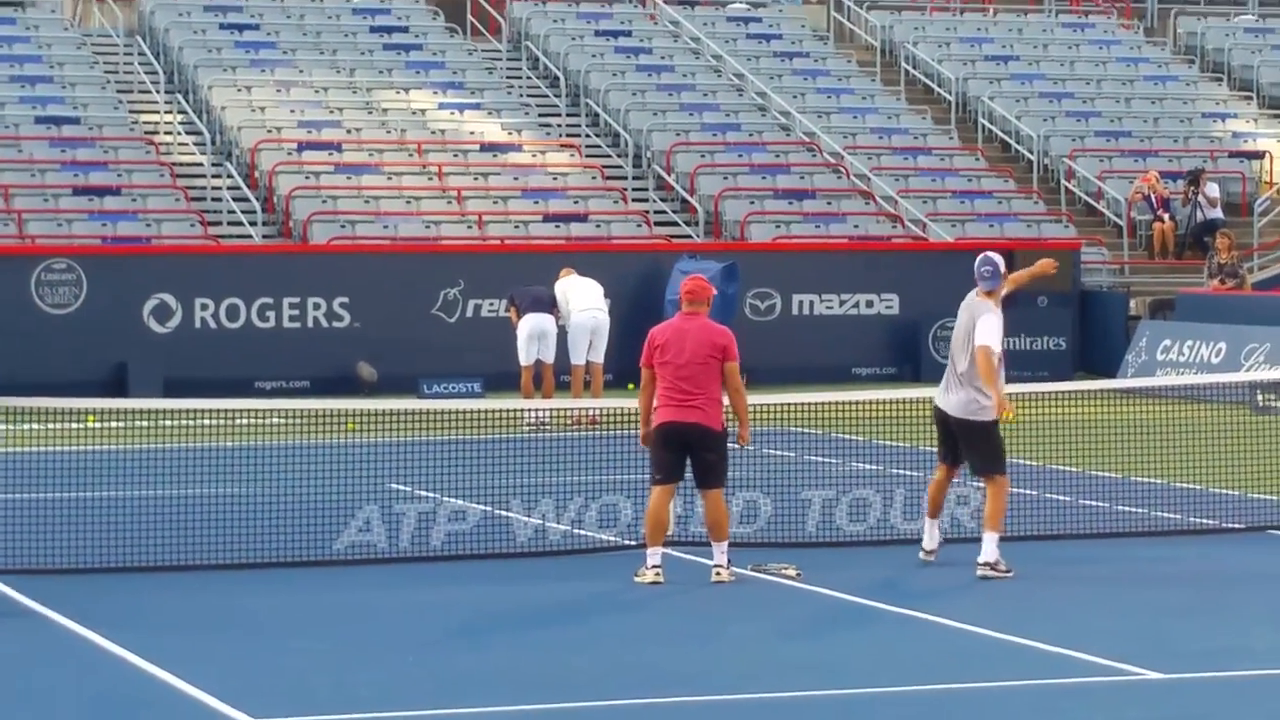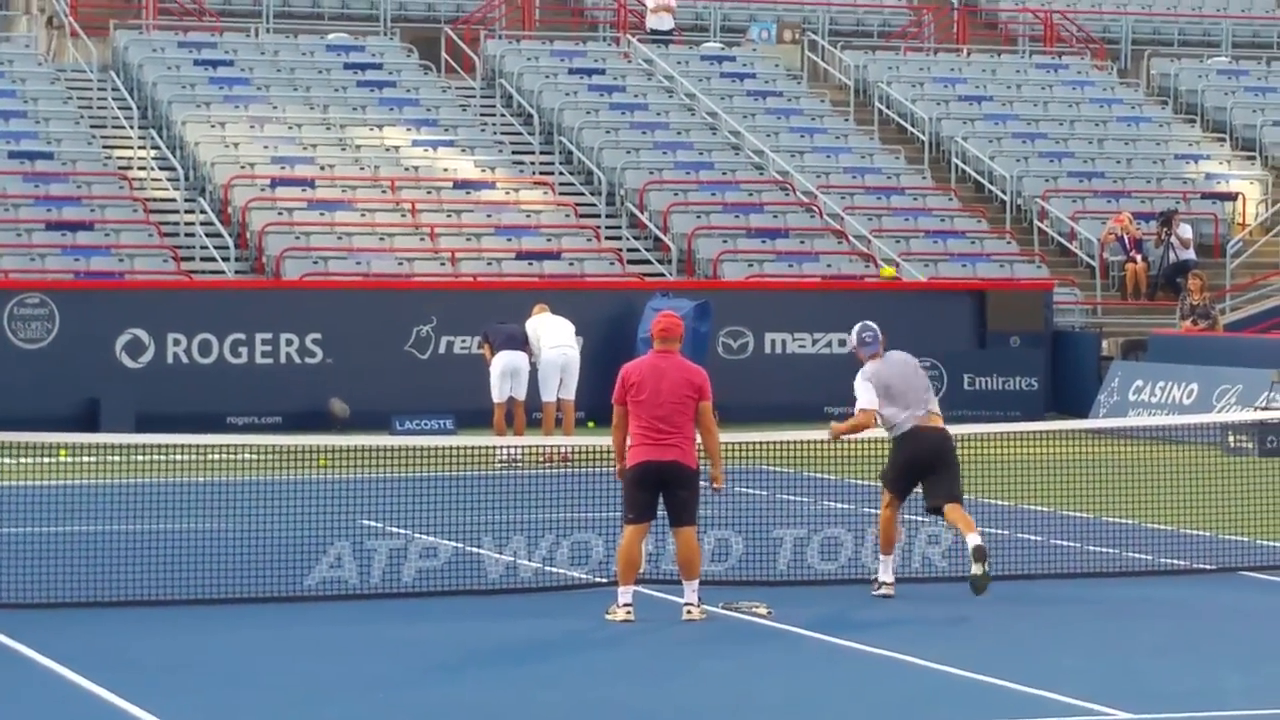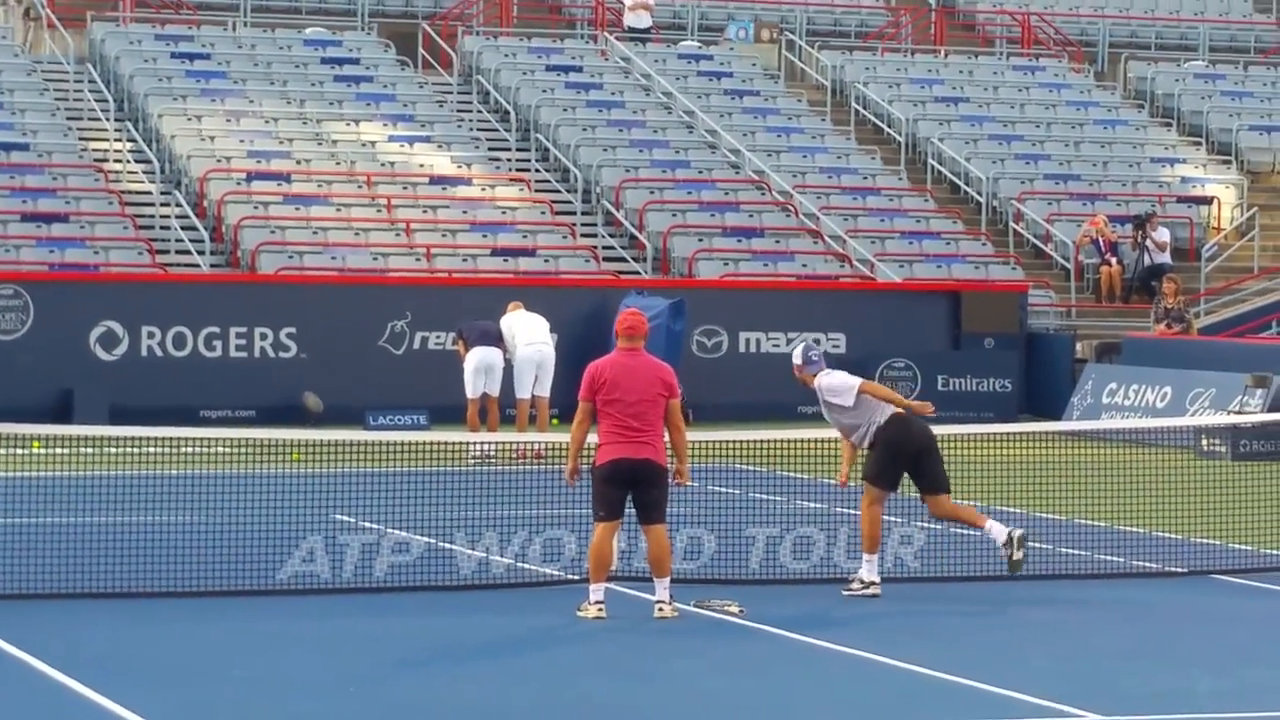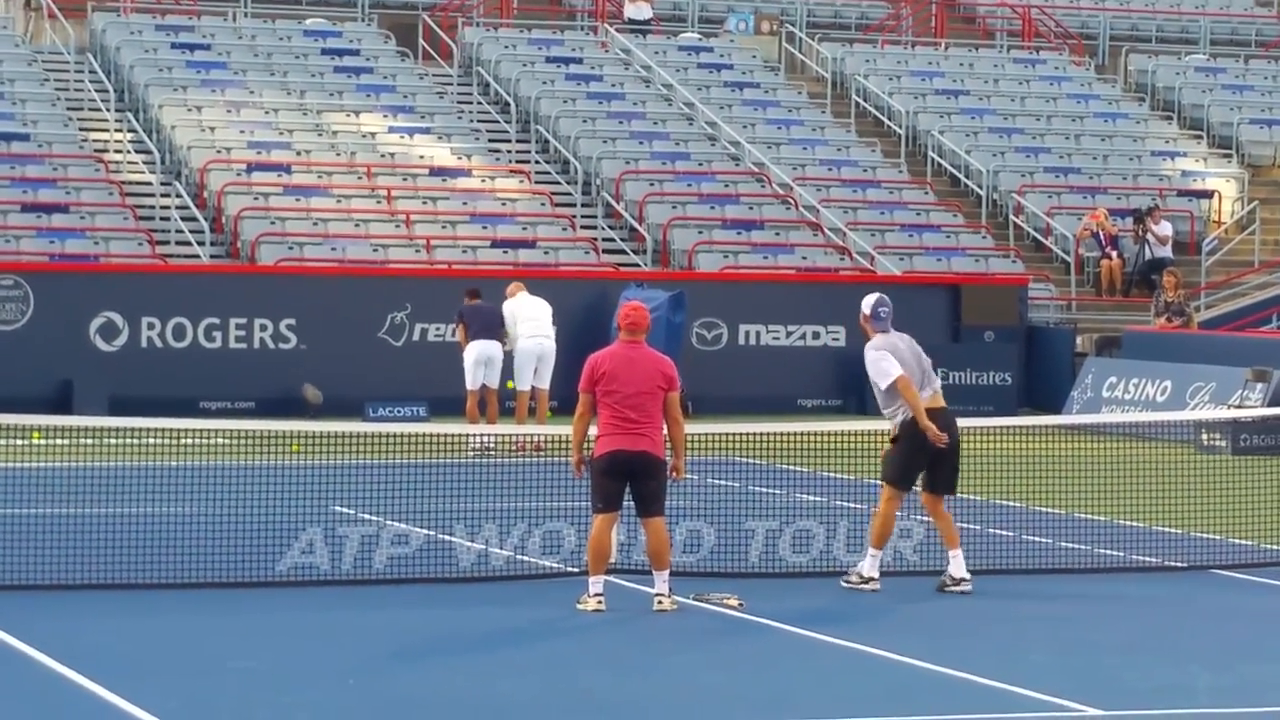
dt=0.5s
person 1, frame 1
left shoulder: (657, 333)
right shoulder: (722, 335)
left elbow: (646, 385)
right elbow: (734, 386)
left wrist: (645, 423)
right wrist: (743, 425)
left hip: (667, 424)
right hip: (708, 425)
left knee: (660, 492)
right knee: (713, 494)
left ankle: (652, 565)
right ankle: (721, 564)
person 1, frame 2
left shoulder: (629, 371)
right shoulder: (696, 374)
left elbow: (619, 423)
right elbow: (708, 425)
left wrist: (619, 458)
right wrist: (716, 466)
left hip: (641, 462)
right hip: (682, 464)
left knee: (633, 531)
right knee: (686, 532)
left ankle: (624, 603)
right ankle: (691, 602)
person 1, frame 3
left shoulder: (597, 369)
right shoulder: (664, 371)
left elbow: (582, 419)
right elbow: (676, 423)
left wrist: (573, 459)
right wrist: (682, 461)
left hip: (610, 460)
right hip: (651, 461)
left knee: (604, 528)
right knee: (656, 529)
left ankle: (595, 600)
right ankle: (663, 599)
person 1, frame 4
left shoulder: (597, 361)
right shoulder: (664, 364)
left elbow: (583, 411)
right elbow: (674, 417)
left wrist: (577, 450)
right wrist: (679, 456)
left hip: (609, 452)
right hip: (649, 454)
left knee: (602, 520)
right knee: (655, 522)
left ankle: (595, 593)
right ankle: (662, 593)
person 2, frame 1
left shoulder: (974, 298)
right shoulder: (989, 315)
left elbow: (1004, 285)
right elbow: (984, 356)
left wrist: (1033, 270)
right wrist: (998, 395)
left hip: (946, 407)
right hip: (975, 413)
left knee: (945, 470)
right knee: (997, 484)
left ankle: (929, 543)
right ankle: (988, 558)
person 2, frame 2
left shoulder: (866, 376)
right shoulder: (903, 358)
left elbow: (867, 419)
left wrist: (840, 429)
left hip: (910, 441)
right hip: (941, 439)
left knee: (890, 506)
right knee: (953, 509)
left ankle: (885, 578)
right ankle: (975, 545)
person 2, frame 3
left shoulder: (825, 381)
right shoulder: (829, 385)
left elbow: (868, 387)
right elbow: (850, 435)
left wrist: (907, 405)
right wrist: (845, 467)
left hip: (893, 432)
right hip: (916, 431)
left knee: (871, 502)
right knee: (939, 507)
left ankle: (869, 577)
right ankle: (1005, 535)
person 2, frame 4
left shoulder: (875, 348)
right shoulder: (905, 341)
left elbow: (904, 385)
left wrist: (926, 425)
right wrist: (894, 435)
left hip: (919, 427)
right hip: (944, 423)
left knee: (890, 498)
right knee: (934, 503)
left ankle: (868, 572)
right ankle: (959, 573)
